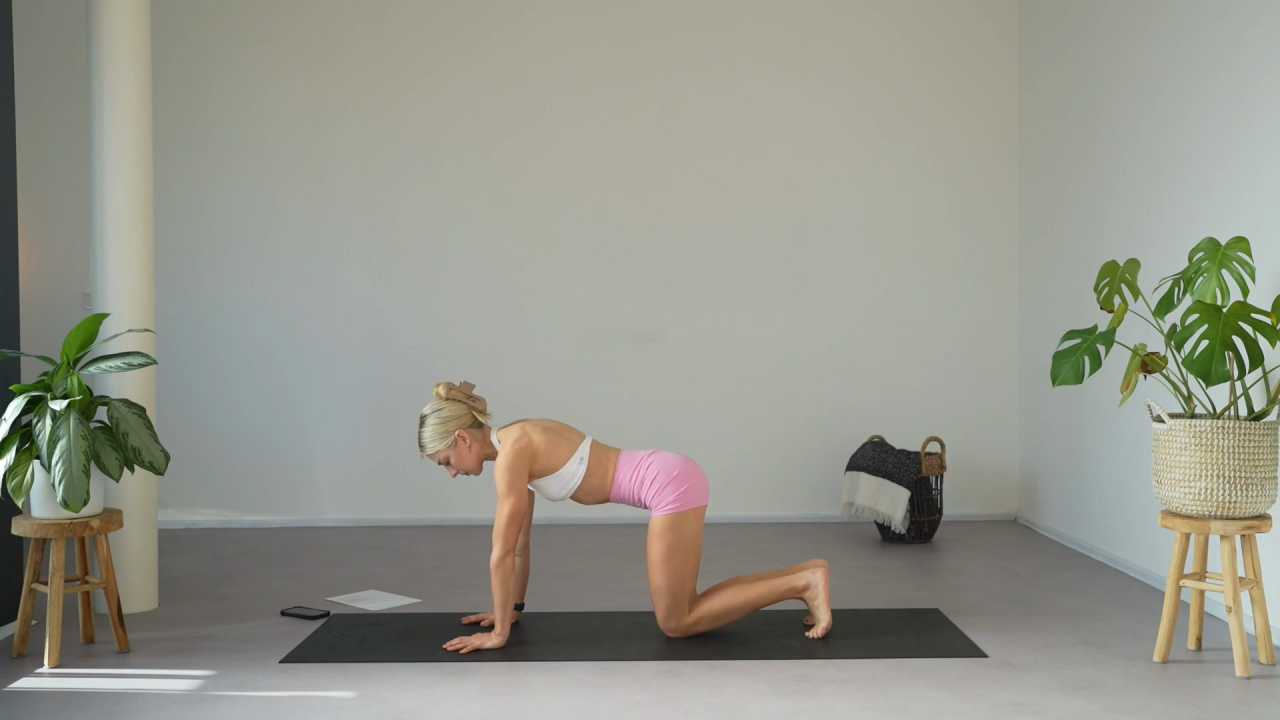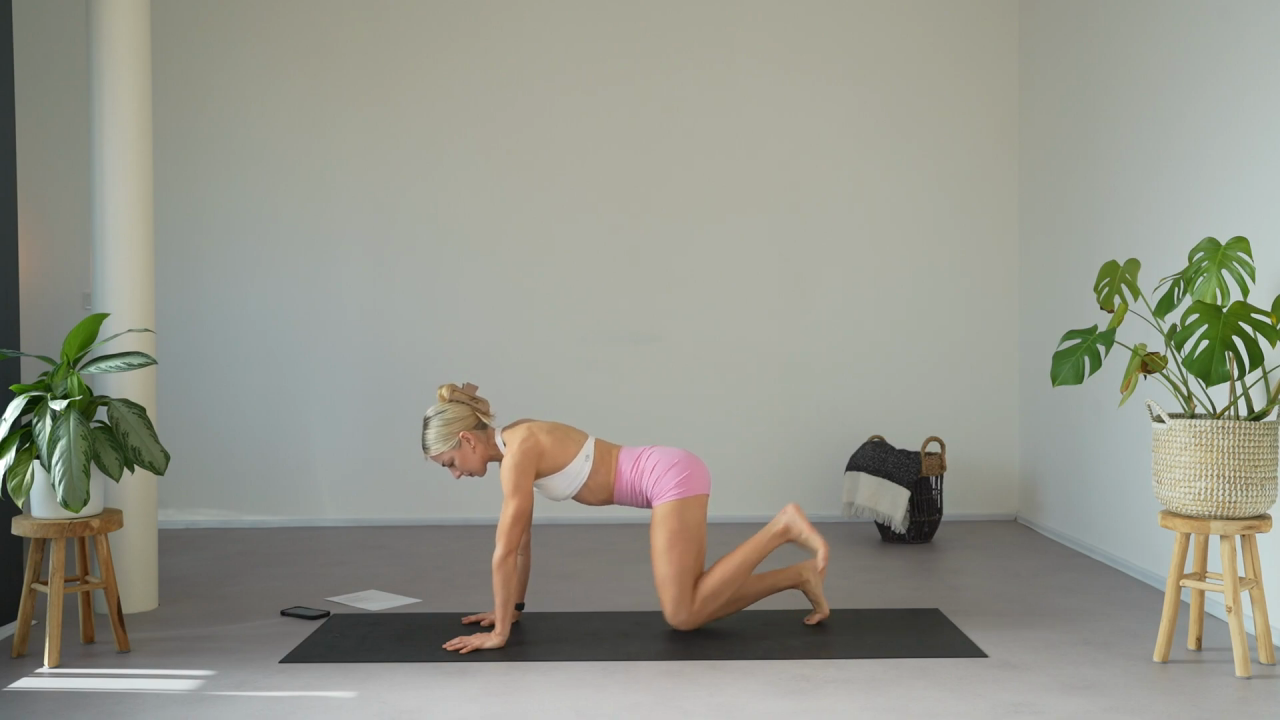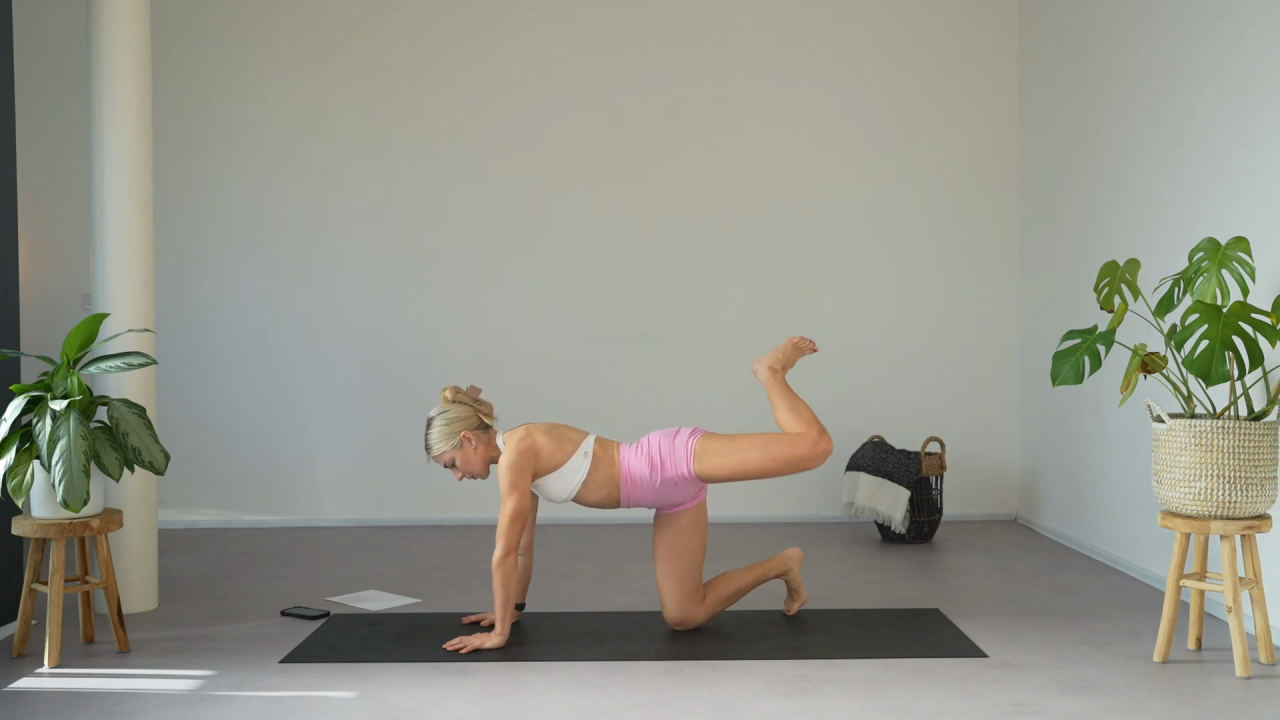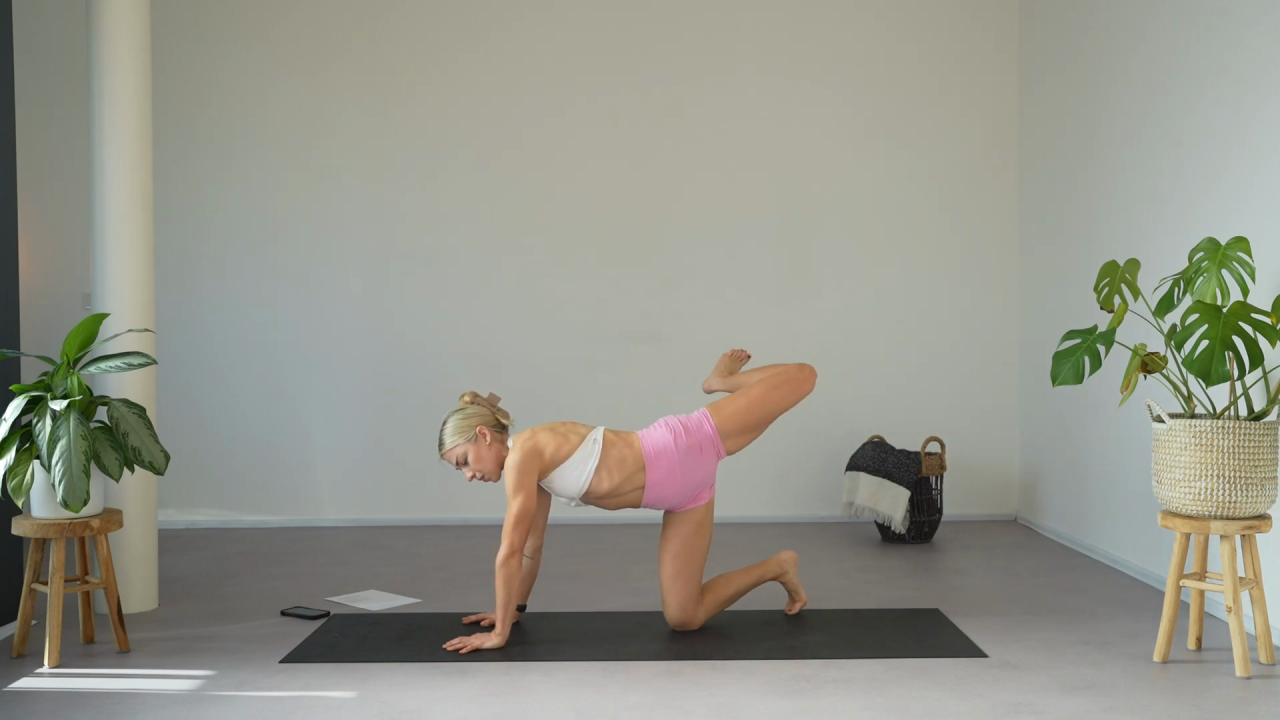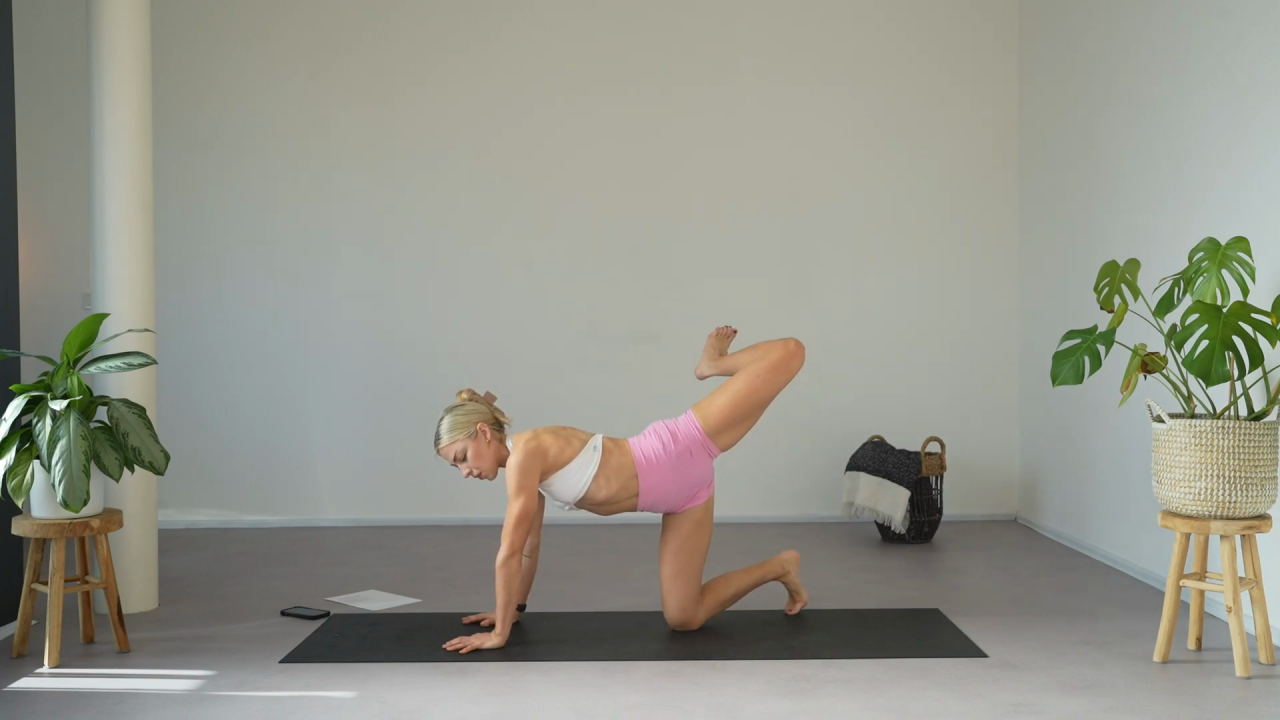
dt=1s
person 1, frame 1
left shoulder: (510, 451)
right shoulder: (519, 442)
left elbow: (502, 551)
right elbow: (520, 540)
left wrist: (500, 631)
right wrist: (511, 608)
left hip: (670, 484)
right hip: (671, 480)
left knee: (676, 624)
right knee: (678, 613)
left ankle: (804, 584)
right ankle: (801, 574)
person 1, frame 2
left shoulder: (518, 452)
right shoulder: (516, 445)
left elbow: (505, 551)
right elbow: (521, 541)
left wrist: (500, 631)
right wrist: (512, 608)
left hip: (672, 476)
right hip: (667, 481)
left knee: (684, 616)
right knee: (683, 616)
left ankle: (780, 527)
right ankle: (798, 573)
person 1, frame 3
left shoulder: (515, 454)
right shoulder: (521, 458)
left elbow: (505, 551)
right elbow: (524, 545)
left wrist: (499, 632)
right wrist: (512, 609)
left hip: (676, 458)
right hip: (671, 490)
left knee: (815, 446)
right knee: (683, 616)
left ankle: (768, 371)
right ankle: (781, 565)
person 1, frame 4
left shoulder: (523, 453)
right shoulder: (534, 469)
left elbow: (510, 552)
right elbow: (531, 548)
left wrist: (499, 632)
right wrist: (513, 609)
left hip: (686, 451)
right hip: (682, 488)
right knee: (683, 618)
right ankle: (777, 567)
person 1, frame 5
left shoulder: (524, 453)
right shoulder: (527, 467)
left elbow: (510, 552)
right elbow: (528, 546)
left wrist: (500, 632)
right wrist: (513, 609)
left hip: (680, 454)
right hip: (680, 489)
right knee: (683, 618)
right ankle: (778, 567)
